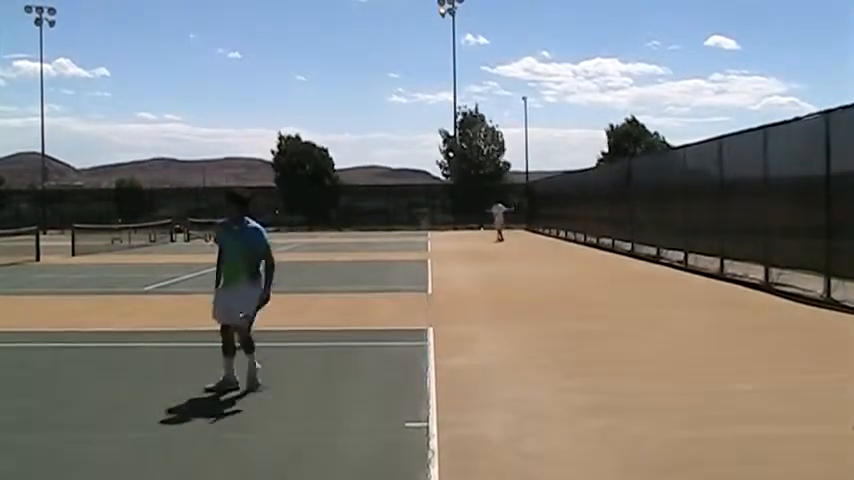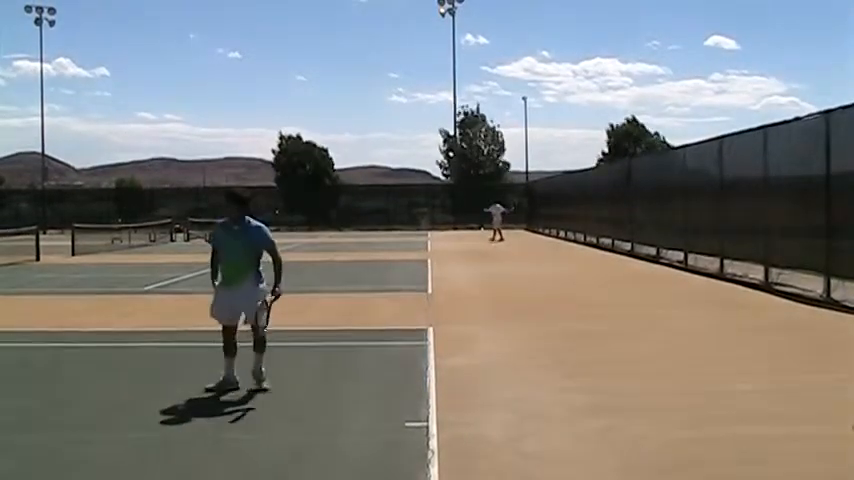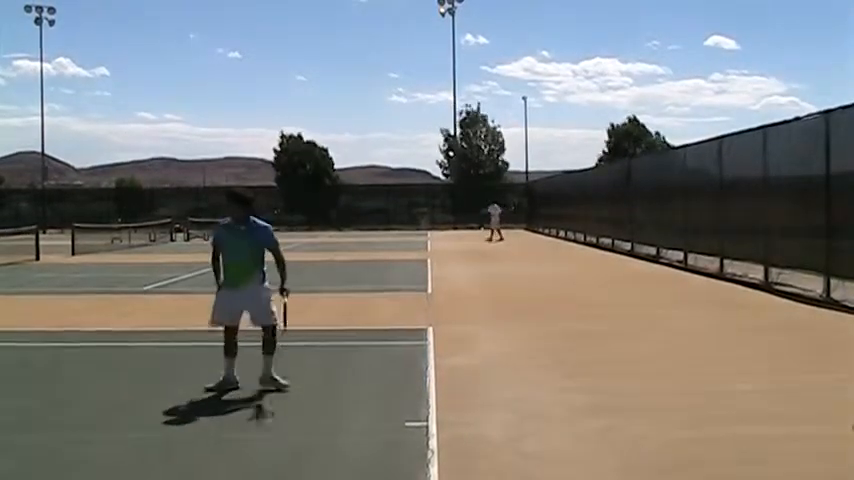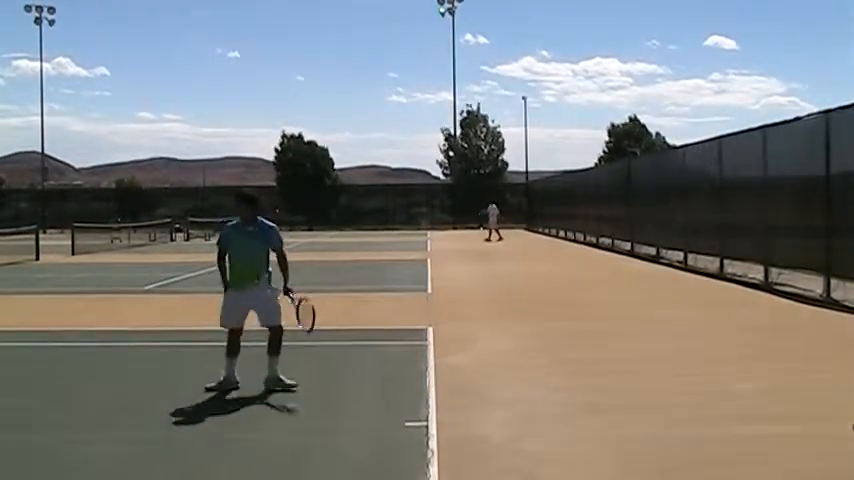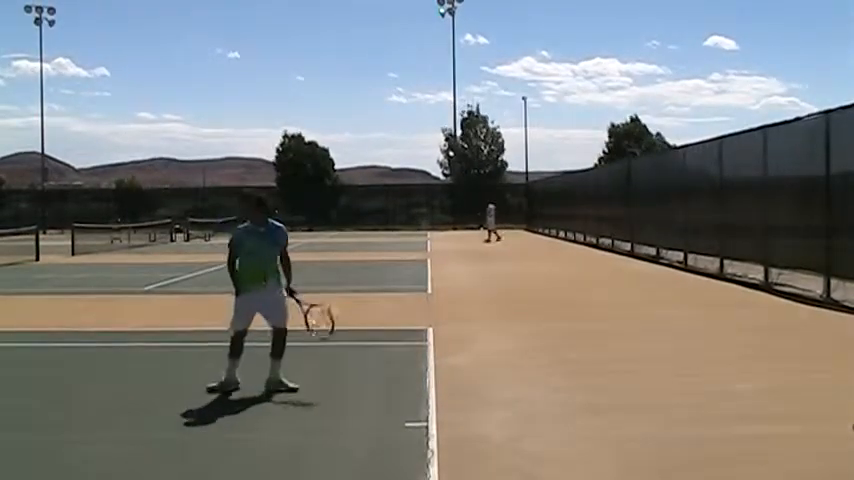
dt=0.1s
person 1, frame 1
left shoulder: (255, 231)
right shoulder: (223, 228)
left elbow: (269, 261)
left wrist: (267, 289)
right wrist: (218, 281)
left hip: (249, 287)
right hip: (227, 287)
left knee: (243, 330)
right knee: (226, 330)
left ankle: (252, 369)
right ankle: (229, 377)
person 1, frame 2
left shoulder: (257, 230)
right shoulder: (220, 229)
left elbow: (276, 257)
right elbow: (215, 255)
left wrist: (277, 284)
right wrist: (214, 280)
left hip: (251, 286)
right hip: (227, 286)
left knee: (258, 329)
right knee: (228, 330)
left ankle: (259, 372)
right ankle: (229, 377)
person 1, frame 3
left shoulder: (262, 230)
right shoulder: (222, 230)
left elbow: (277, 256)
right elbow: (215, 256)
left wrist: (283, 283)
right wrist: (218, 281)
left hip: (255, 287)
right hip: (230, 288)
left knee: (269, 327)
right knee: (229, 331)
left ankle: (267, 374)
right ankle: (229, 378)
person 1, frame 4
left shoulder: (269, 229)
right shoulder: (229, 231)
left elbow: (280, 256)
right elbow: (221, 257)
left wrist: (286, 282)
right wrist: (225, 283)
left hip: (262, 287)
right hip: (237, 289)
left knee: (276, 328)
right knee: (234, 332)
left ankle: (273, 375)
right ankle: (229, 378)
person 1, frame 5
left shoulder: (279, 230)
right shoulder: (241, 233)
left elbow: (284, 258)
right elbow: (231, 261)
left wrist: (289, 283)
right wrist: (237, 288)
left hip: (274, 290)
right hip: (247, 291)
left knee: (280, 331)
right knee: (239, 333)
left ankle: (274, 378)
right ankle: (229, 379)
